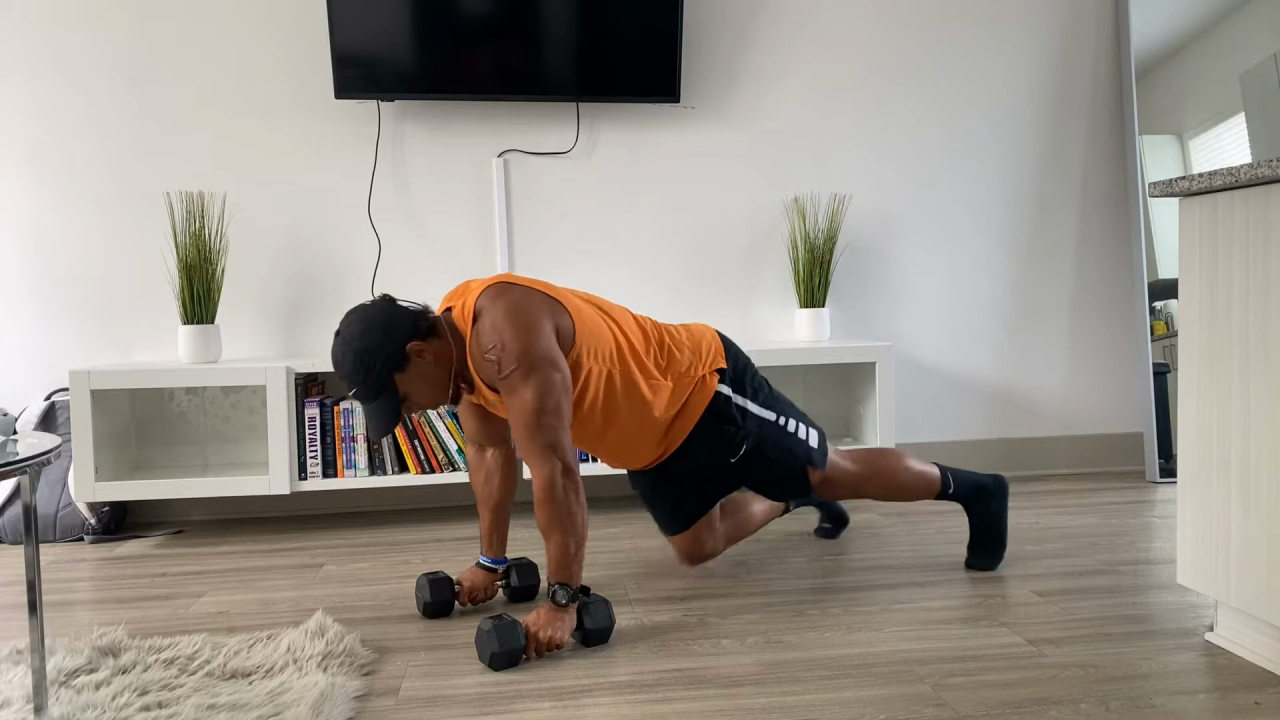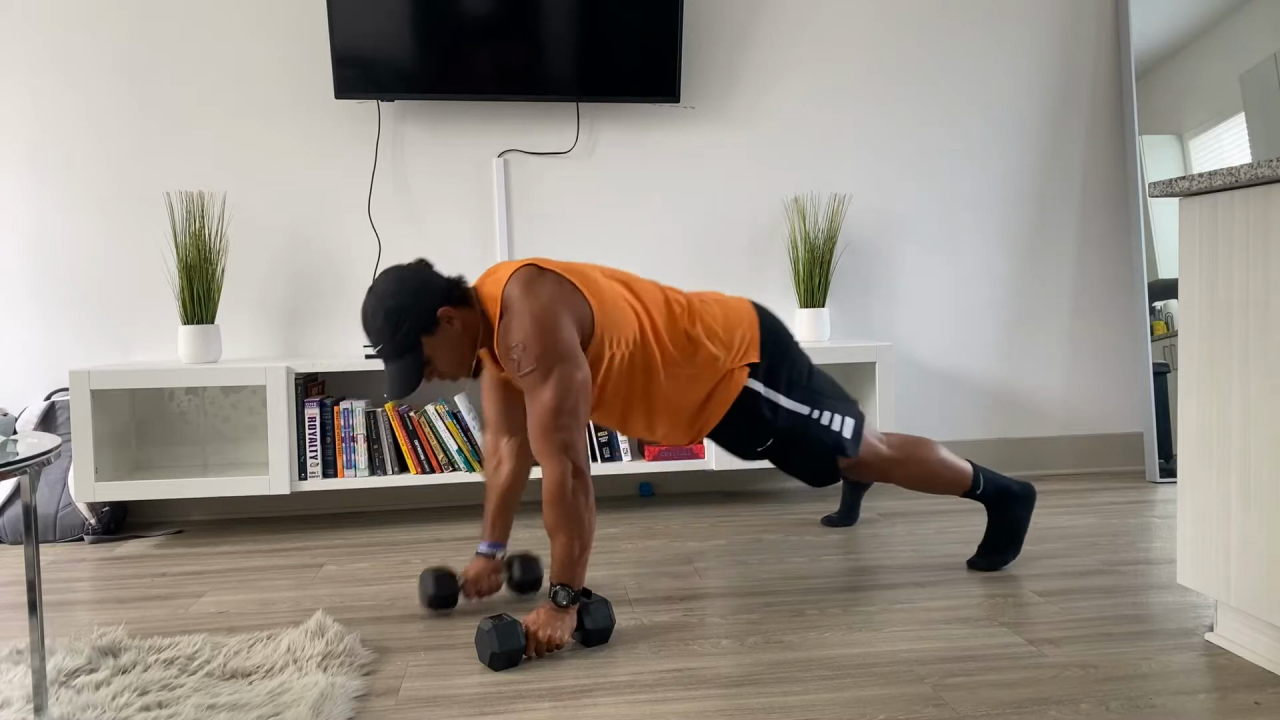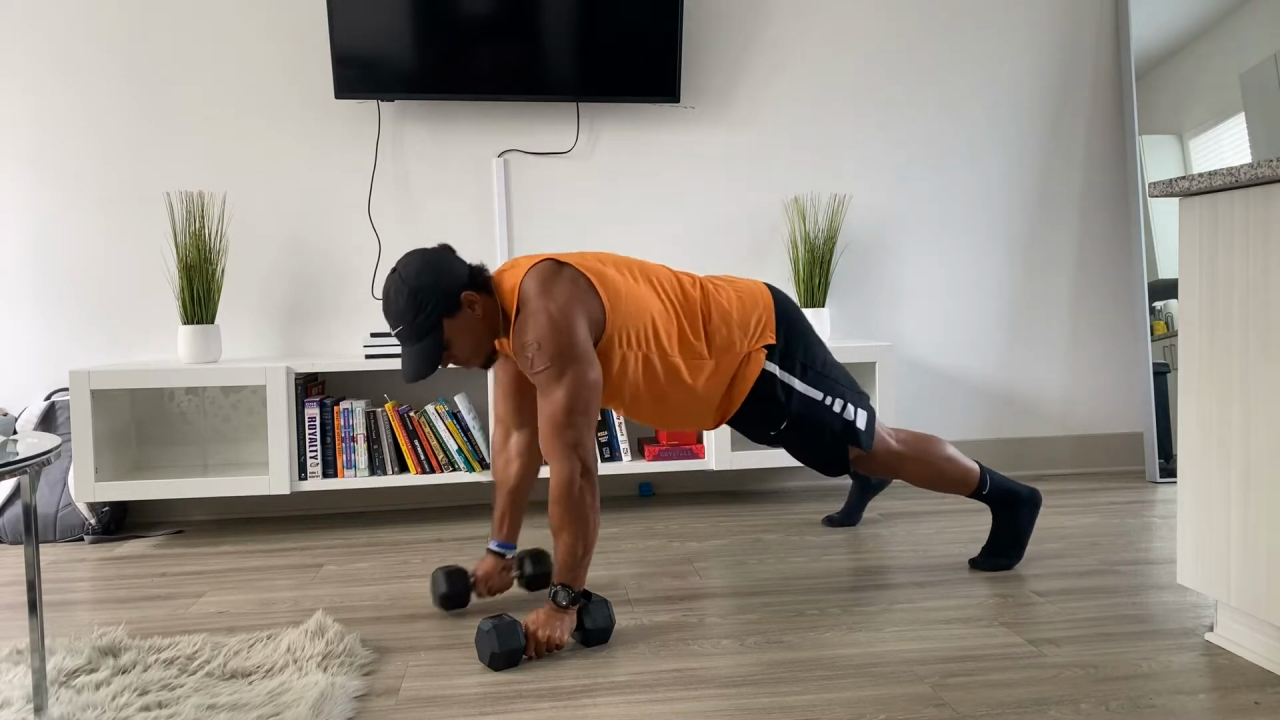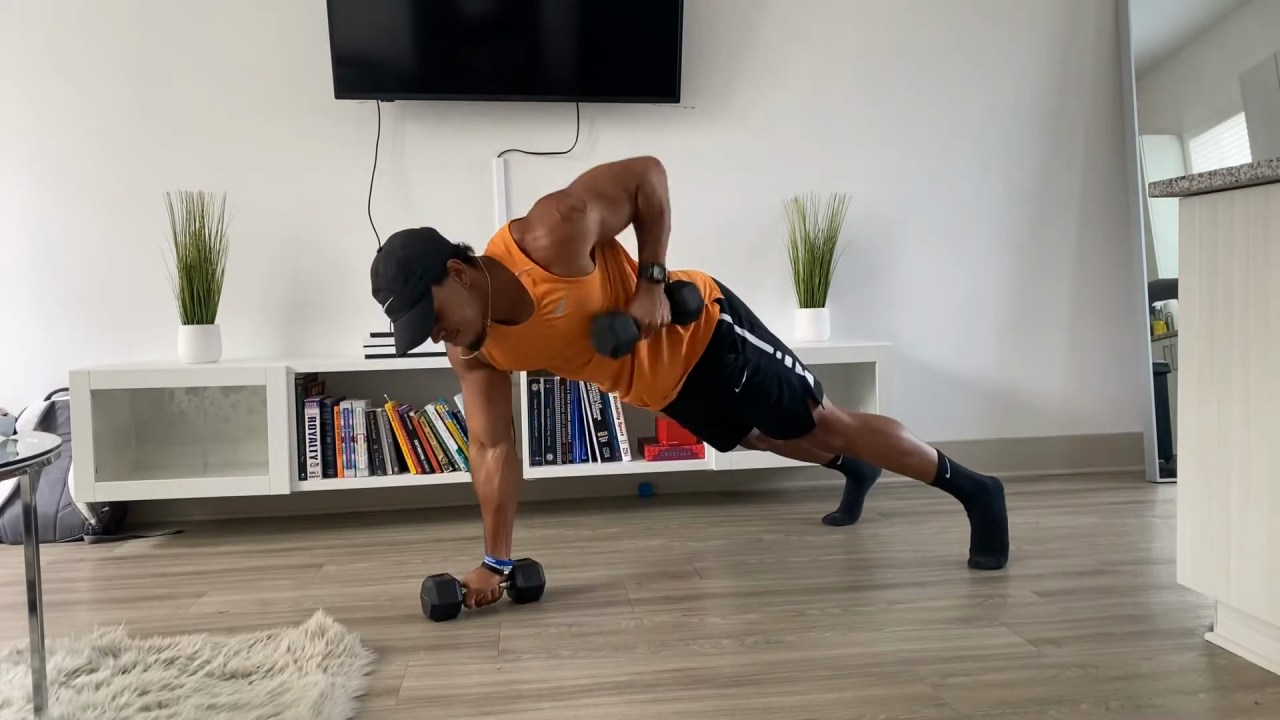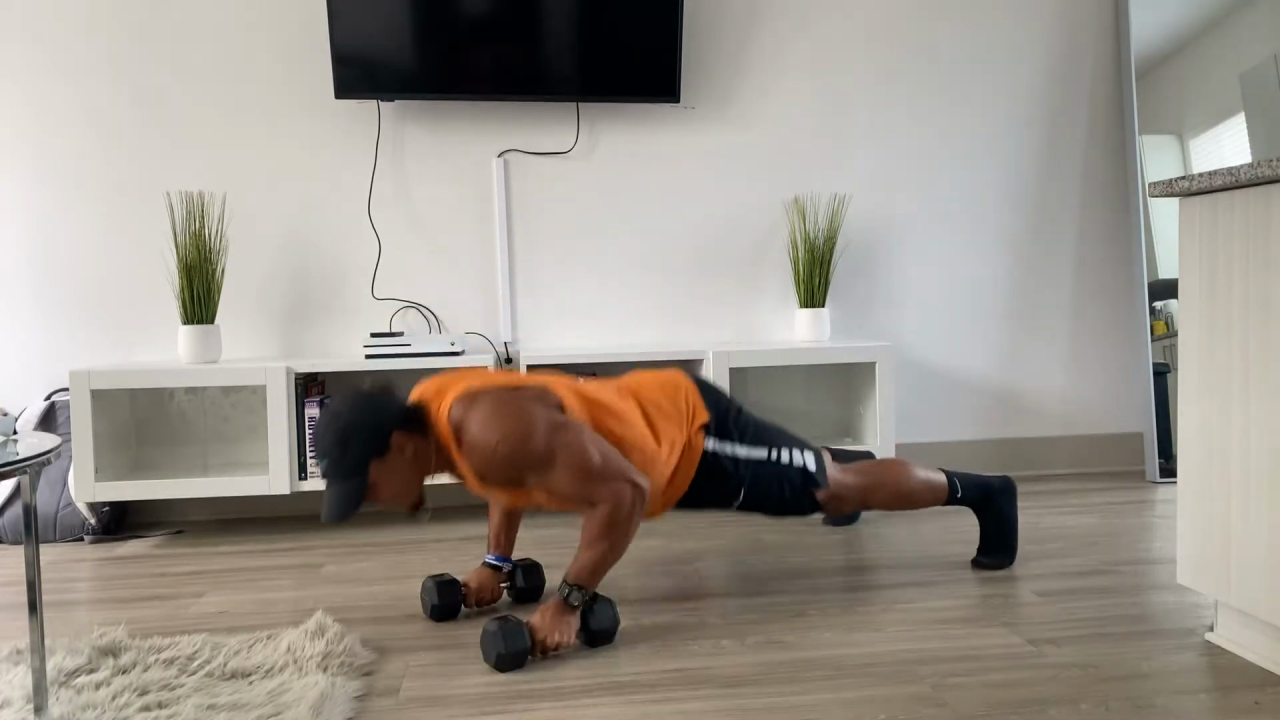
dt=1s
person 1, frame 1
left shoulder: (503, 332)
right shoulder: (456, 338)
left elbow: (554, 469)
right elbow: (489, 451)
left wrist: (561, 600)
right wrist: (490, 562)
left hip: (705, 387)
right hip: (651, 427)
left knee: (834, 472)
right knee: (697, 546)
left ankle: (970, 490)
right ankle: (791, 499)
person 1, frame 2
left shoulder: (531, 320)
right shoulder: (489, 319)
left elbow: (566, 466)
right elbow: (507, 437)
left wrist: (562, 601)
right wrist: (492, 550)
left hip: (740, 367)
right hip: (706, 376)
left knee: (865, 451)
left ankle: (1001, 494)
right ankle: (855, 480)
person 1, frame 3
left shoulder: (544, 313)
right shoulder: (512, 298)
left elbow: (573, 466)
right elbow: (515, 434)
left wrist: (563, 601)
right wrist: (501, 548)
left hip: (758, 346)
right hip: (734, 348)
left knee: (872, 447)
left ankle: (1009, 498)
right ankle: (867, 478)
person 1, frame 4
left shoulder: (553, 234)
right shoulder: (470, 347)
left elbow: (649, 175)
right elbow: (493, 448)
left wrist: (652, 283)
right wrist: (495, 561)
left hip: (704, 332)
right hip: (664, 385)
left knee: (822, 421)
right knee: (770, 438)
left ankle: (973, 489)
right ankle: (853, 471)
person 1, frame 5
left shoulder: (492, 431)
right shoulder: (431, 408)
left elbow: (626, 493)
left wrist: (567, 601)
right wrist: (496, 562)
left hip: (692, 436)
right hip: (659, 430)
left knee: (833, 492)
left ankle: (981, 492)
right ankle: (844, 457)
